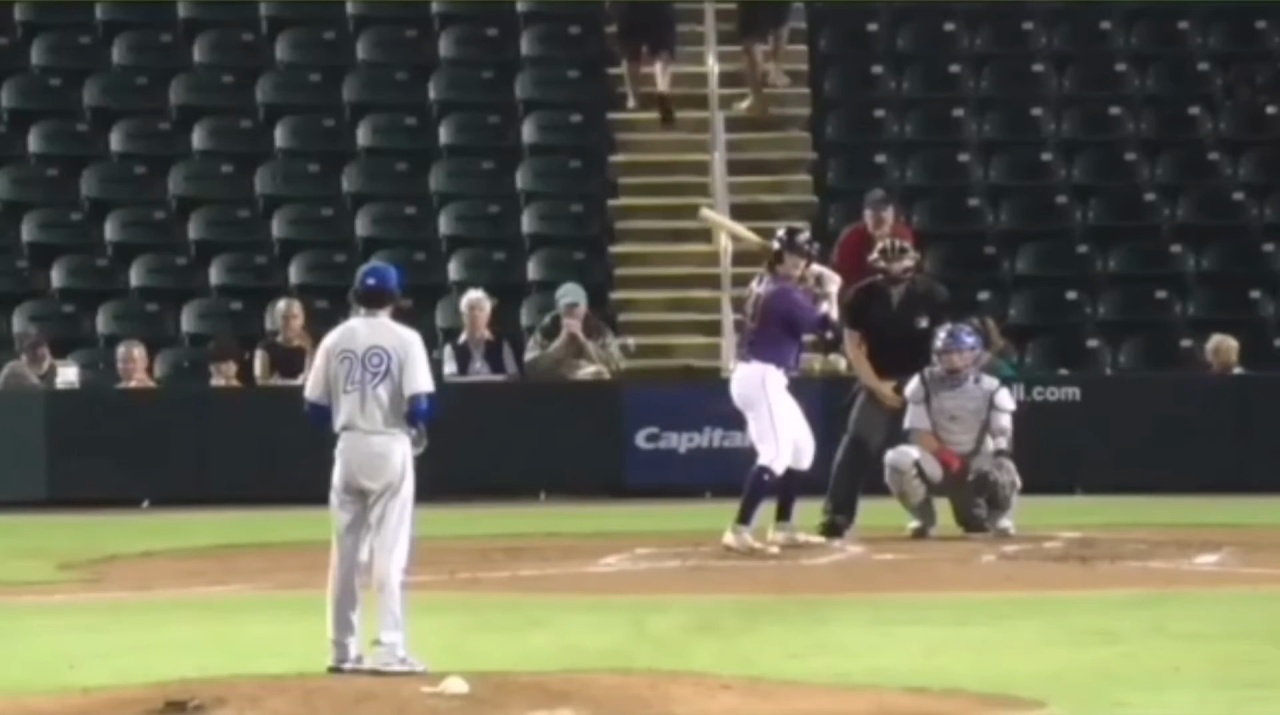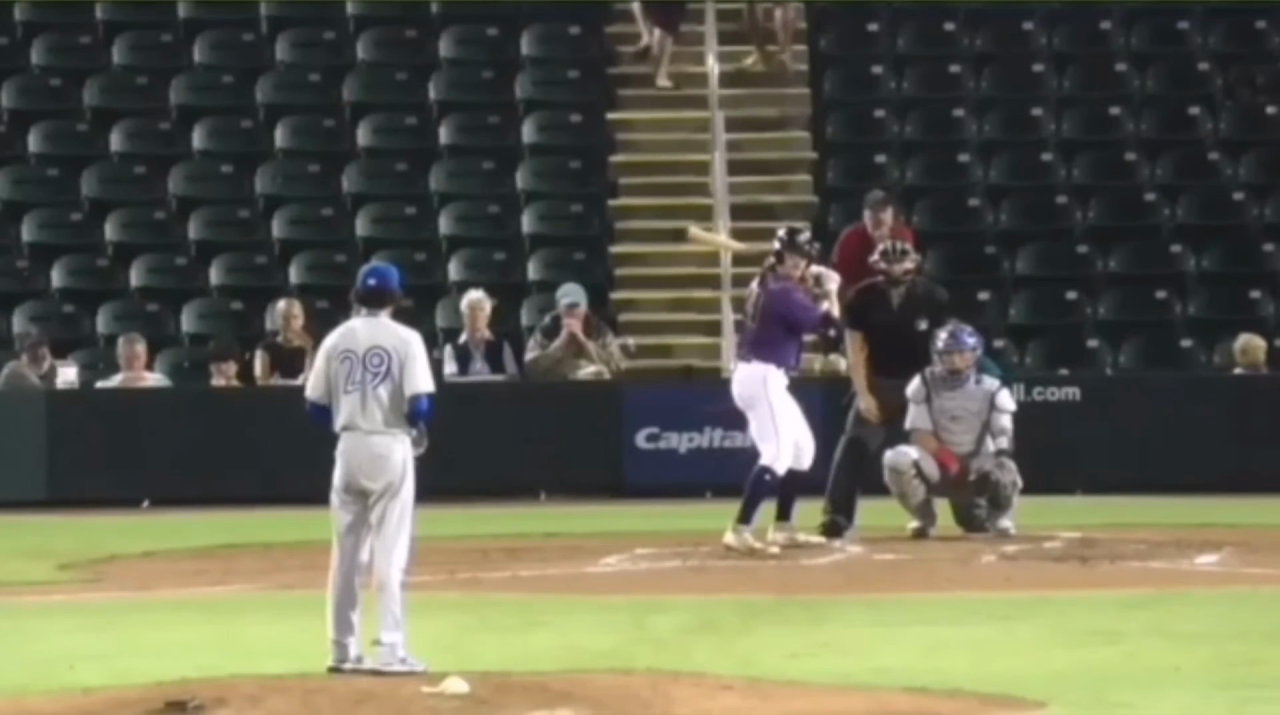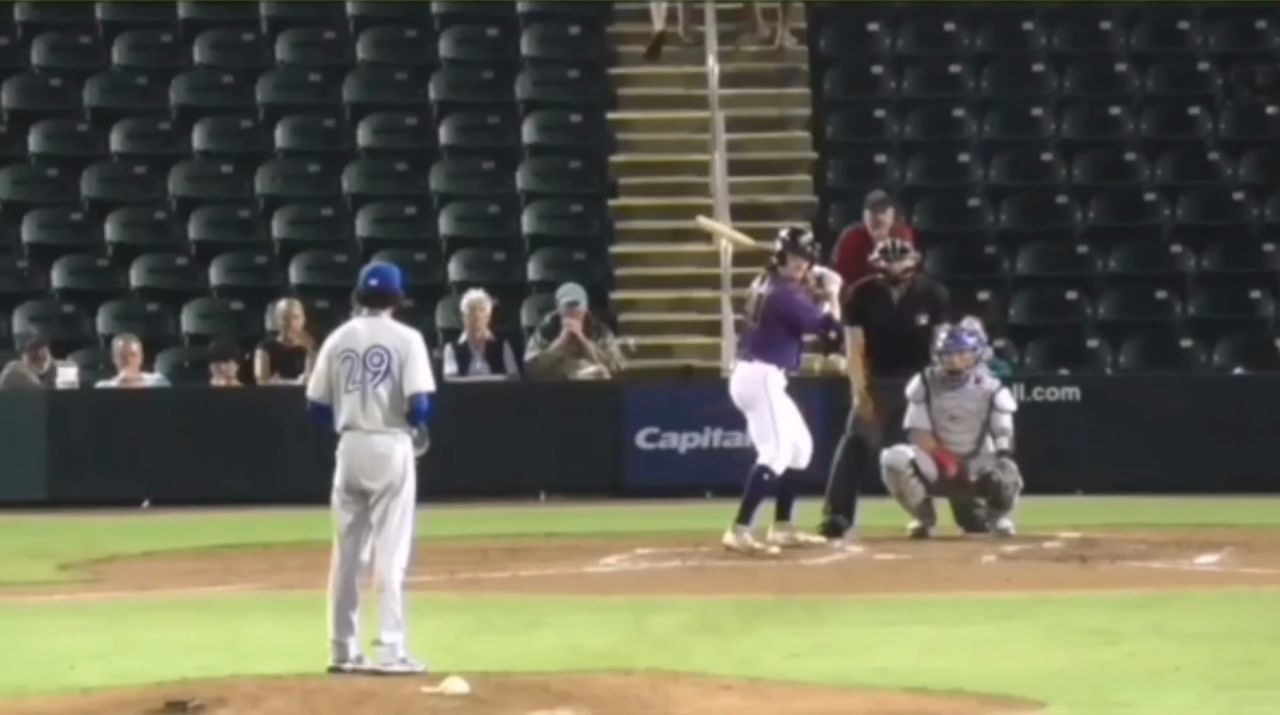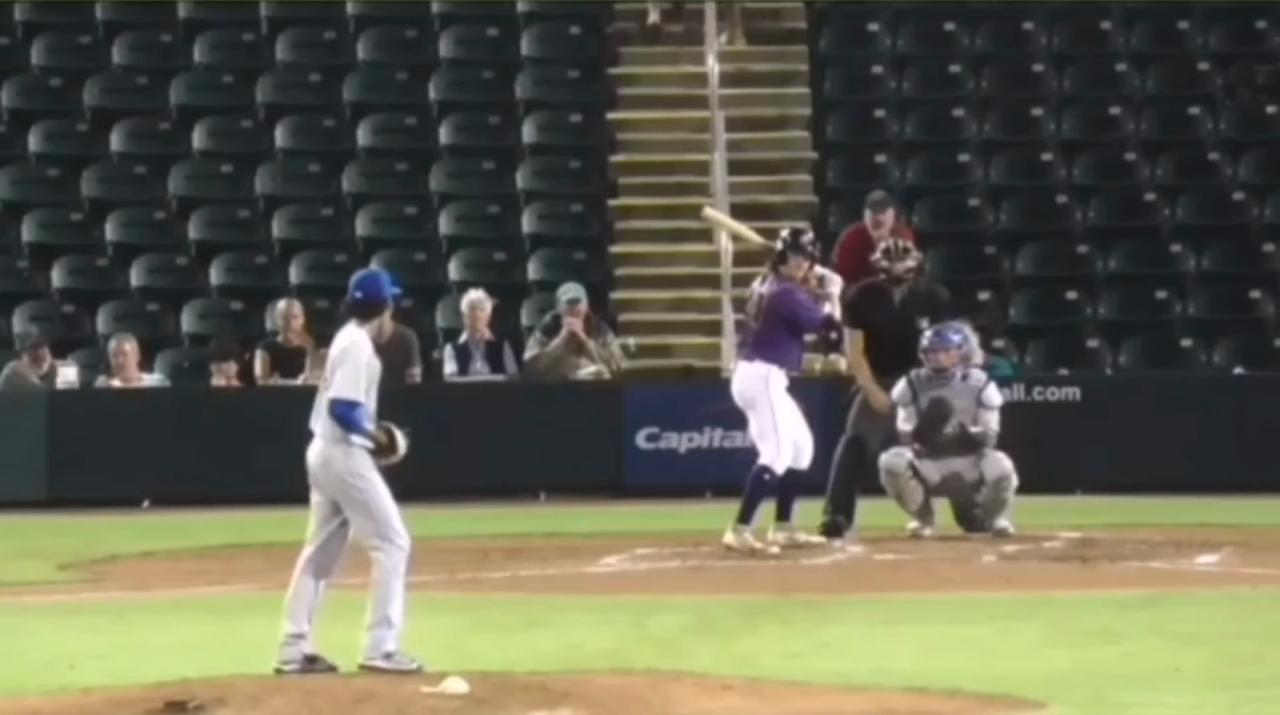
dt=1s
person 1, frame 1
left shoulder: (335, 338)
right shoulder: (404, 338)
left elbow: (314, 406)
right elbow: (418, 406)
right wrist: (416, 430)
left hip: (348, 448)
right hip: (390, 447)
left knee: (345, 552)
right knee: (389, 552)
left ankle: (344, 649)
right ankle: (390, 649)
person 1, frame 2
left shoulder: (336, 338)
right shoulder: (405, 338)
left elbow: (315, 405)
right elbow: (419, 405)
right wrist: (416, 429)
left hip: (349, 448)
right hip: (390, 447)
left knee: (346, 553)
right knee: (389, 553)
left ankle: (344, 649)
right ankle: (391, 650)
person 1, frame 3
left shoulder: (337, 339)
right shoulder: (406, 338)
left elbow: (317, 405)
right elbow: (420, 405)
right wrist: (415, 428)
left hip: (349, 449)
right hip: (390, 448)
left knee: (347, 553)
right knee: (391, 553)
left ankle: (344, 650)
right ankle: (390, 651)
person 1, frame 4
left shoulder: (349, 339)
right shoulder: (358, 346)
right elbow: (341, 408)
left wrist: (371, 431)
right wrist: (376, 435)
left hip: (327, 452)
right hip: (345, 456)
left knee: (319, 553)
right knee: (393, 543)
left ankle: (294, 650)
right ankle: (381, 648)
person 2, frame 1
left shoulder: (765, 283)
right shoulder: (783, 292)
right elbow: (828, 324)
left hip: (764, 377)
right hip: (760, 377)
left knee: (801, 447)
right knee: (776, 453)
left ankle: (782, 528)
right ankle: (739, 531)
person 2, frame 2
left shoulder: (766, 283)
right shoulder: (783, 291)
left elbow: (801, 317)
right elbow: (828, 321)
left wrist: (817, 292)
right wrist: (831, 290)
left hip: (764, 376)
right hip: (761, 377)
left knee: (801, 447)
right knee: (778, 453)
left ankle: (782, 528)
right ankle: (739, 531)
person 2, frame 3
left shoulder: (766, 284)
right shoulder: (785, 292)
left elbow: (800, 318)
right elbow: (828, 323)
left hip: (759, 376)
right hip: (760, 377)
left knee: (799, 446)
right knee: (776, 452)
left ankle: (782, 528)
right ankle: (739, 531)
person 2, frame 4
left shoulder: (767, 284)
right shoulder: (786, 292)
left elbow: (802, 314)
right elbow: (830, 323)
left wrist: (819, 293)
left hip: (761, 376)
right hip: (762, 378)
left knee: (800, 446)
right knee: (777, 453)
left ankle: (782, 528)
right ankle: (739, 531)
person 3, frame 1
left shoulder: (932, 293)
right shoulder: (861, 296)
right elbow: (853, 347)
right wrist: (876, 386)
right hip: (878, 381)
right knee: (857, 445)
right ankle: (836, 518)
person 3, frame 2
left shoulder: (933, 296)
right shoulder: (862, 297)
right elbow: (855, 350)
right wrist: (863, 394)
right hip: (878, 382)
right knee: (855, 445)
right ankle: (836, 519)
person 3, frame 3
left shoulder: (932, 293)
right shoulder: (861, 294)
right elbow: (854, 347)
right wrist: (859, 391)
right hip: (878, 381)
right knee: (856, 444)
right ankle: (836, 518)
person 3, frame 4
left shoulder: (934, 295)
right shoulder: (861, 296)
right elbow: (855, 350)
right wrist: (872, 391)
right hip: (877, 383)
right knee: (855, 445)
right ankle: (836, 518)
person 4, frame 1
left shoulder: (991, 389)
right shoulder: (924, 384)
left elbow: (1003, 438)
right elbow: (919, 434)
left wrist: (1001, 468)
right wrist: (949, 459)
left hip: (977, 463)
right hip: (937, 461)
left knee: (1003, 474)
right knee: (898, 459)
left ankle: (997, 515)
right ankle: (923, 517)
person 4, frame 2
left shoulder: (991, 389)
right shoulder: (925, 384)
left elbow: (1004, 438)
right elbow: (919, 435)
left wrist: (1003, 464)
right wrist: (948, 460)
left hip: (978, 465)
right hip: (937, 462)
left knee: (1004, 474)
right knee: (897, 459)
left ankle: (997, 515)
right ankle: (924, 516)
person 4, frame 3
left shoulder: (991, 388)
right shoulder: (925, 383)
left elbow: (1004, 435)
right elbow: (918, 434)
left wrist: (1004, 463)
right wrist: (947, 460)
left hip: (978, 464)
right hip: (936, 461)
left knee: (1006, 476)
right knee: (894, 458)
left ankle: (997, 515)
right ankle: (924, 516)
person 4, frame 4
left shoulder: (979, 384)
right shoulder: (913, 383)
left elbow: (989, 437)
right elbow: (903, 431)
left wrist: (962, 432)
right wrist: (919, 431)
left hip: (969, 461)
right hip: (929, 461)
left knee: (1001, 467)
right knee: (891, 461)
left ankle: (993, 516)
right ankle: (923, 517)
